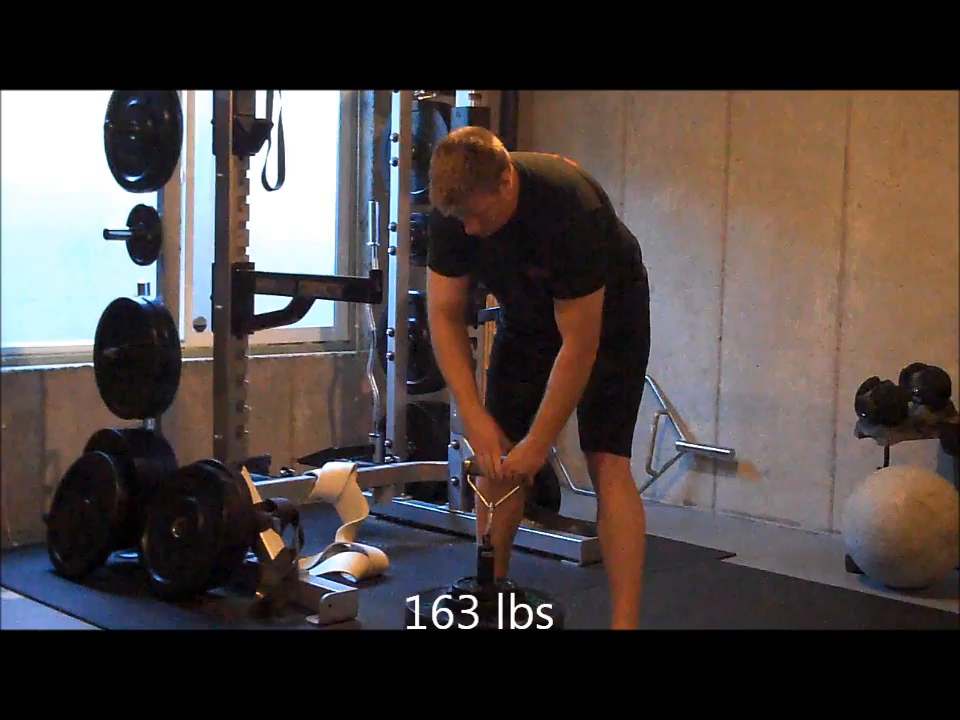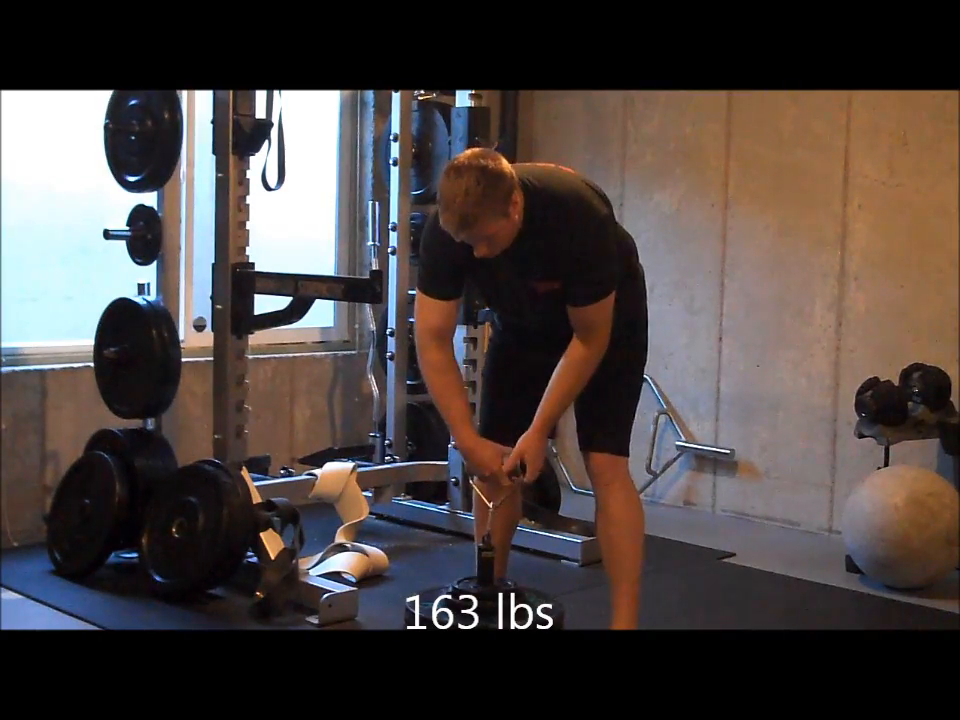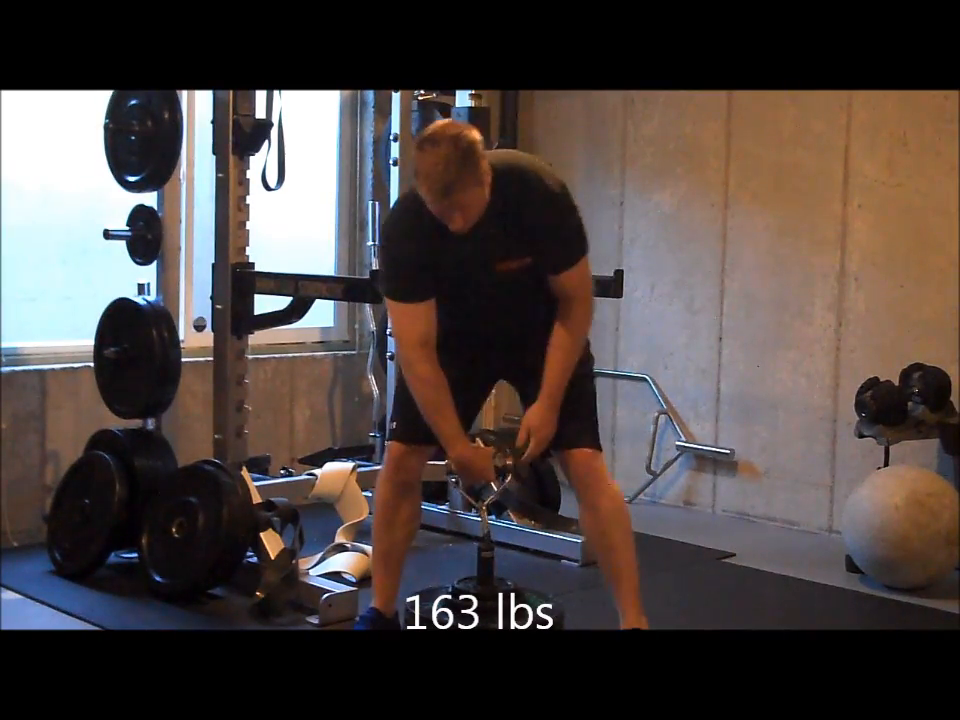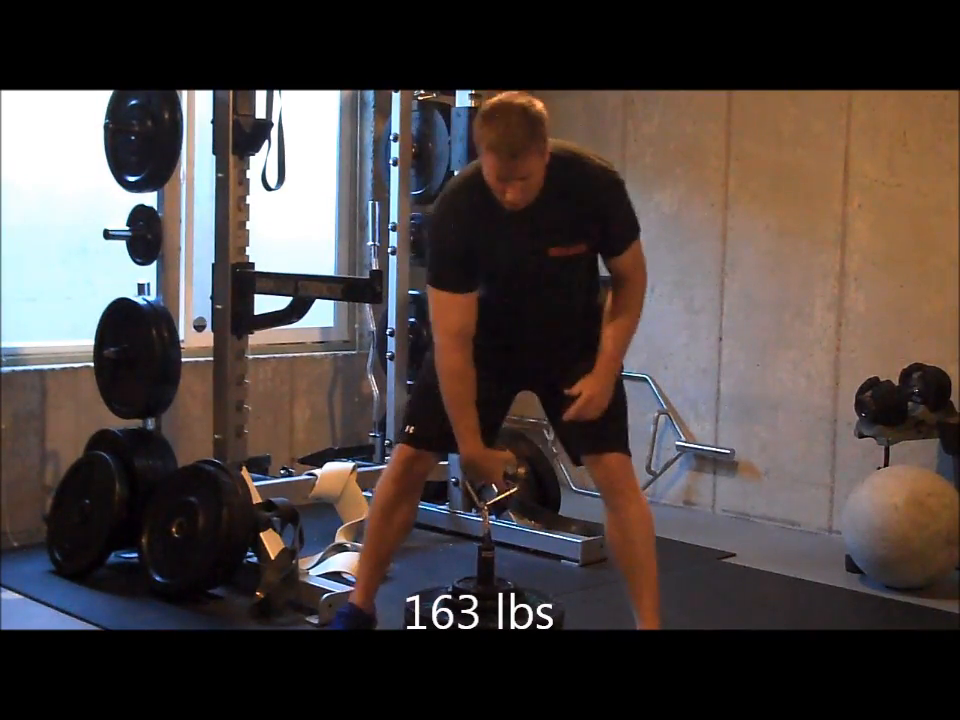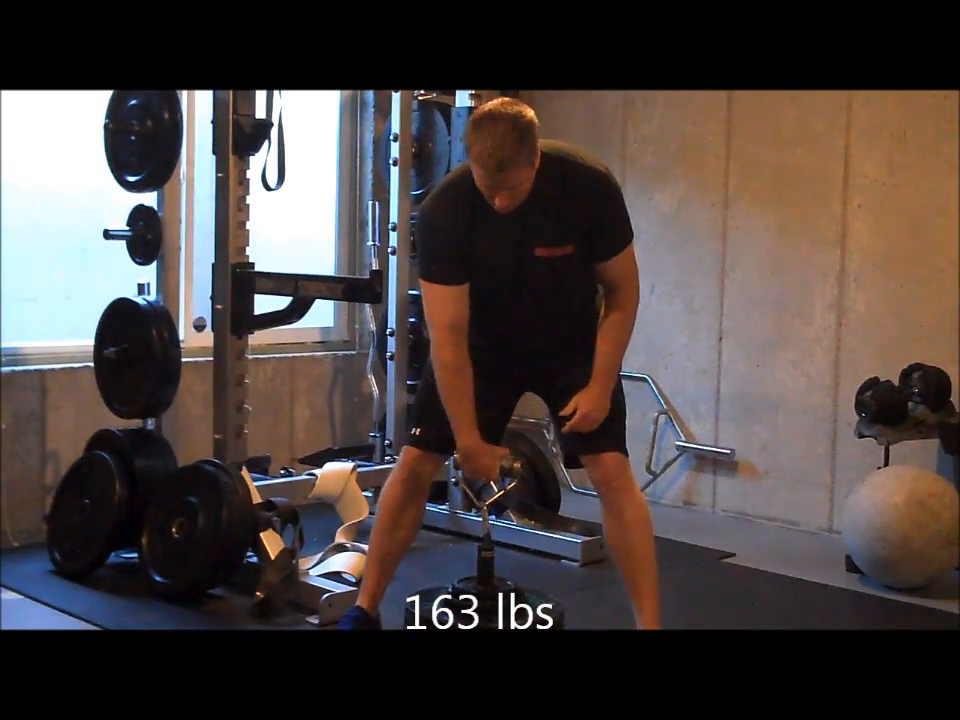
dt=1s
person 1, frame 1
left shoulder: (571, 208)
right shoulder: (451, 213)
left elbow: (579, 344)
right elbow: (445, 316)
left wrist: (539, 442)
right wrist: (477, 419)
left hip: (607, 321)
right hip: (525, 321)
left knee: (607, 465)
right knee: (494, 459)
left ankle: (625, 621)
person 1, frame 2
left shoulder: (579, 216)
right shoulder: (445, 229)
left elbow: (590, 338)
right elbow: (432, 340)
left wrist: (539, 430)
right wrist: (468, 440)
left hip: (604, 320)
right hip: (521, 323)
left knee: (605, 464)
right knee: (493, 459)
left ankle: (625, 621)
person 1, frame 3
left shoulder: (539, 194)
right shoulder: (405, 225)
left elbow: (575, 300)
right elbow: (415, 348)
left wrist: (548, 400)
right wrist: (456, 445)
left hip: (543, 332)
right hip: (455, 333)
left knee: (584, 464)
right knee: (400, 460)
left ankle: (635, 621)
right ankle: (381, 613)
person 1, frame 4
left shoulder: (594, 184)
right shoulder: (455, 211)
left elbow: (630, 278)
right elbow: (454, 341)
left wrist: (606, 371)
right wrist: (471, 446)
left hip: (572, 339)
right hip: (486, 337)
left knee: (613, 472)
right knee: (409, 461)
left ankle: (649, 625)
right ankle: (359, 608)
person 1, frame 5
left shoulder: (589, 186)
right shoulder: (443, 212)
left elbow: (622, 291)
right elbow: (448, 336)
left wrist: (600, 385)
right wrist: (468, 440)
left hip: (572, 344)
right hip: (482, 344)
left knee: (611, 471)
right knee: (414, 464)
left ankle: (649, 623)
right ankle: (364, 610)
